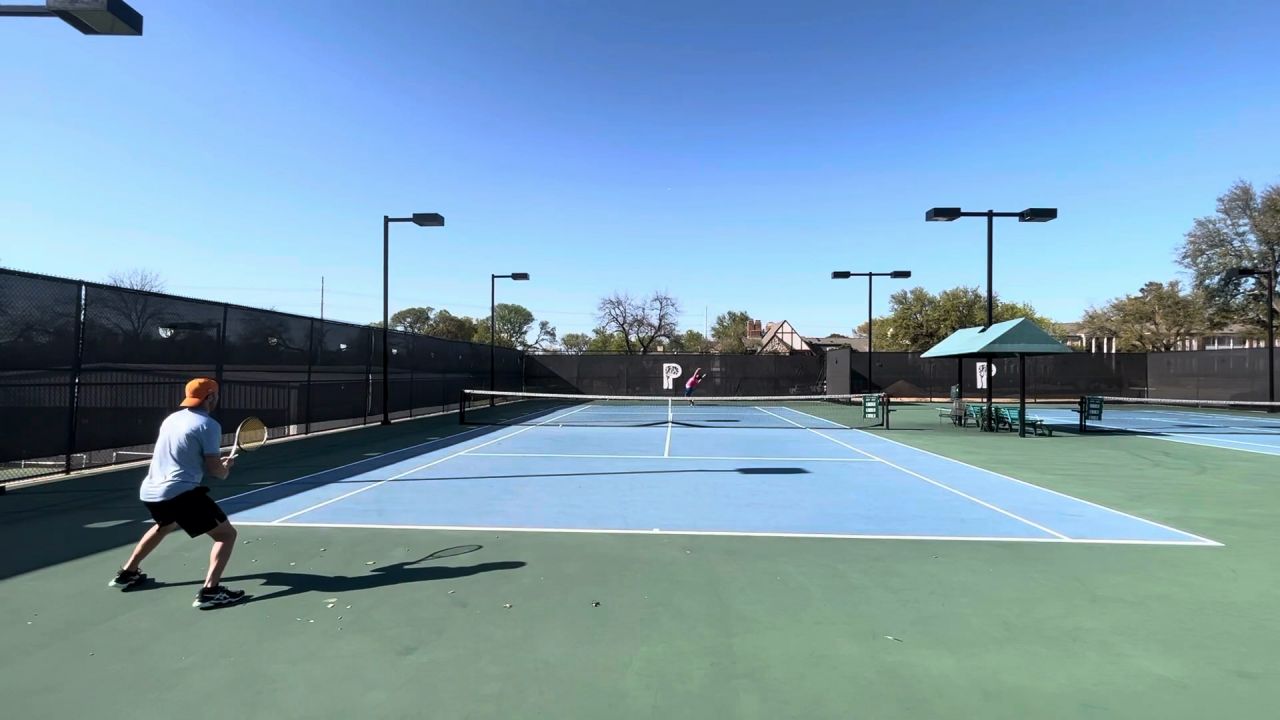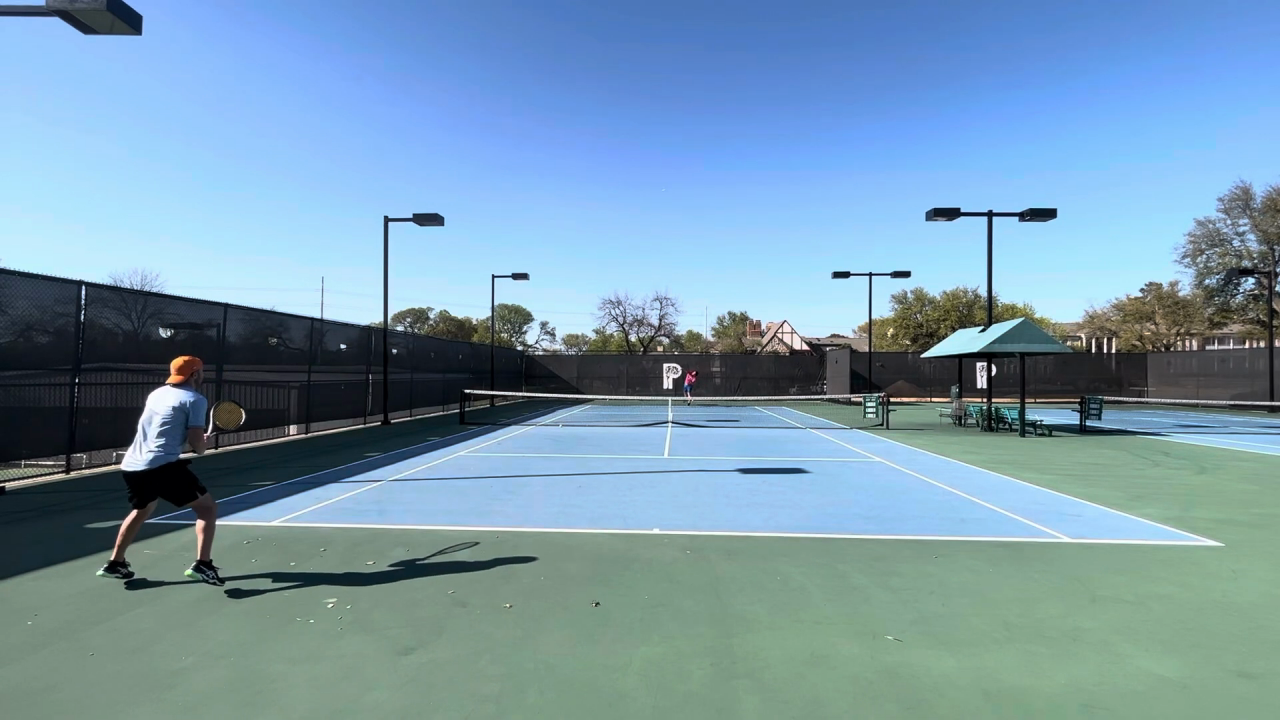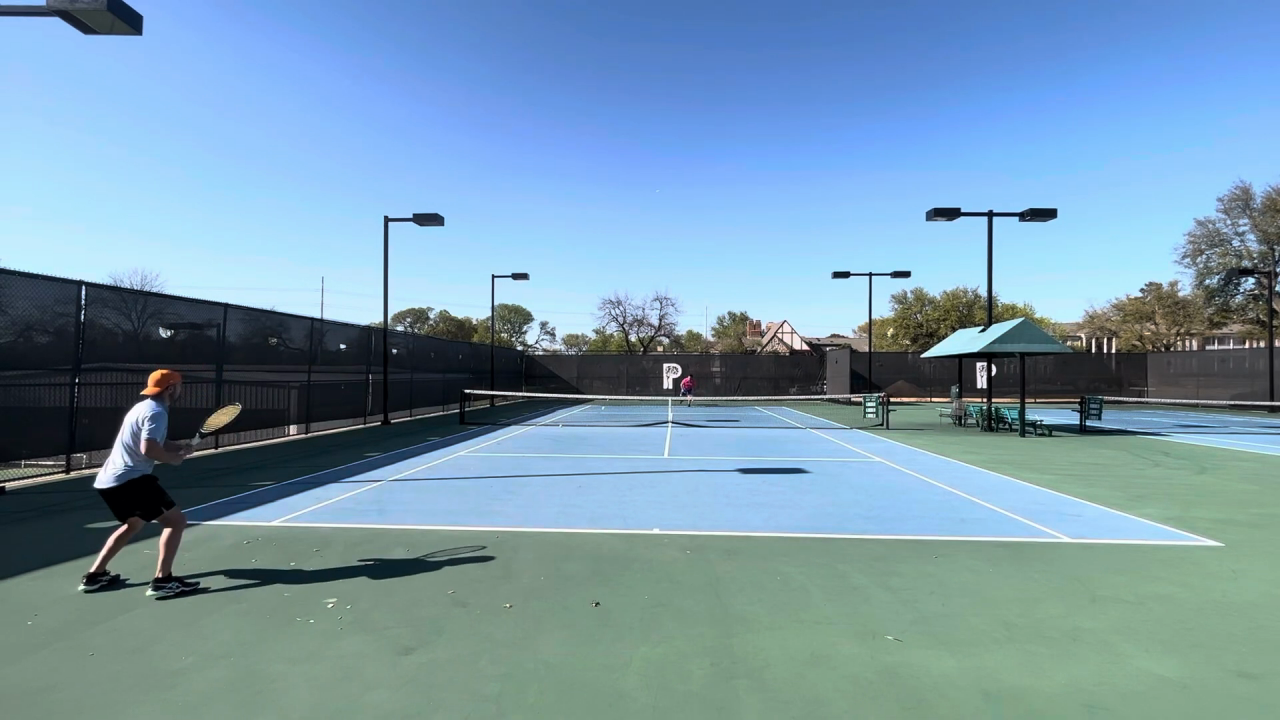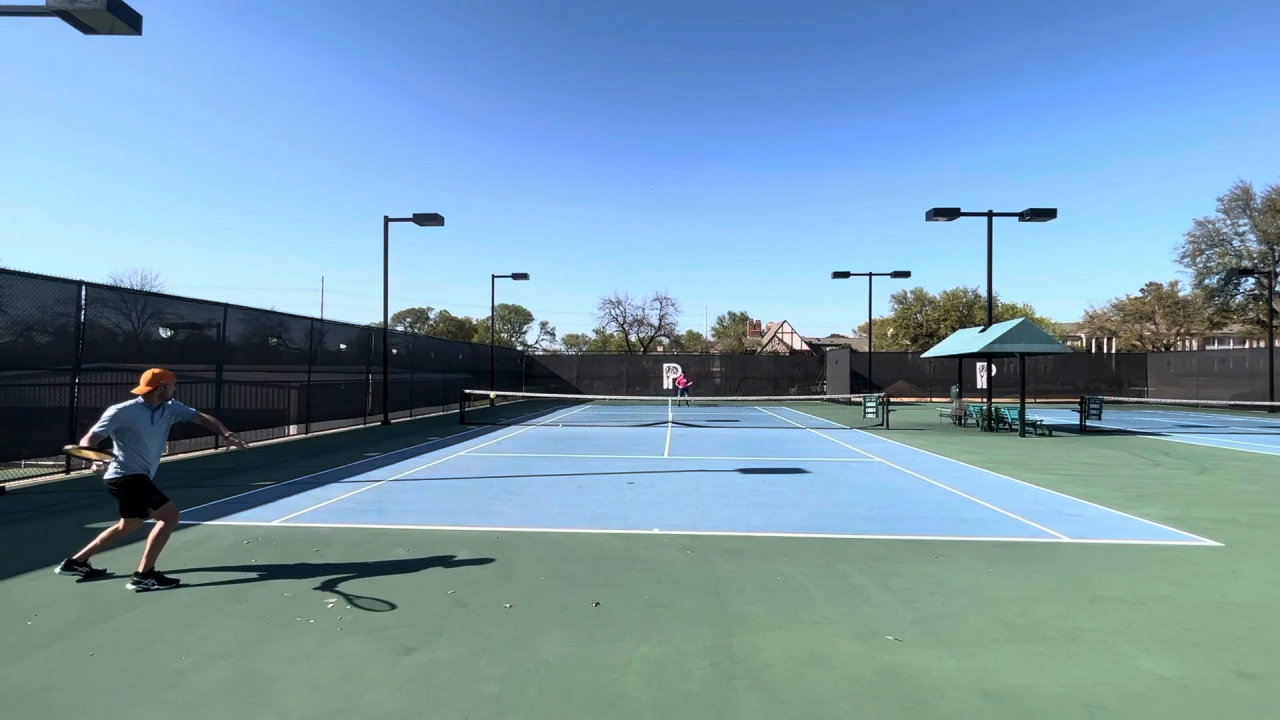
dt=0.4s
person 1, frame 1
left shoulder: (172, 419)
right shoulder: (208, 426)
right elbow: (214, 468)
left wrist: (216, 462)
right wrist: (224, 469)
left hip: (149, 492)
right hip: (180, 493)
left knee: (164, 525)
right knee: (225, 534)
left ankle: (127, 573)
right ankle: (210, 591)
person 1, frame 2
left shoulder: (156, 394)
right shoulder: (195, 400)
right elbow: (197, 443)
left wrist: (188, 440)
right wrist: (204, 443)
left hip: (132, 466)
right hip: (162, 466)
left knee: (141, 511)
right knee: (207, 507)
left ankle: (115, 563)
right ankle: (203, 564)
person 1, frame 3
left shoulder: (145, 409)
right shoulder: (156, 412)
left elbow: (150, 449)
right elbow: (148, 450)
left wrist: (180, 451)
right wrist: (177, 456)
left hip: (108, 482)
right hip: (130, 480)
left knee: (133, 524)
right knee: (176, 521)
left ankle: (95, 574)
right ankle: (162, 579)
person 1, frame 4
left shoulder: (171, 407)
right shoulder: (120, 412)
left elbow: (203, 418)
right elbow: (87, 440)
left wrist: (227, 433)
right wrist: (96, 461)
left hip: (137, 478)
right hip: (126, 478)
left knee: (127, 526)
right knee: (170, 516)
left ankle: (75, 563)
right ankle: (143, 575)
